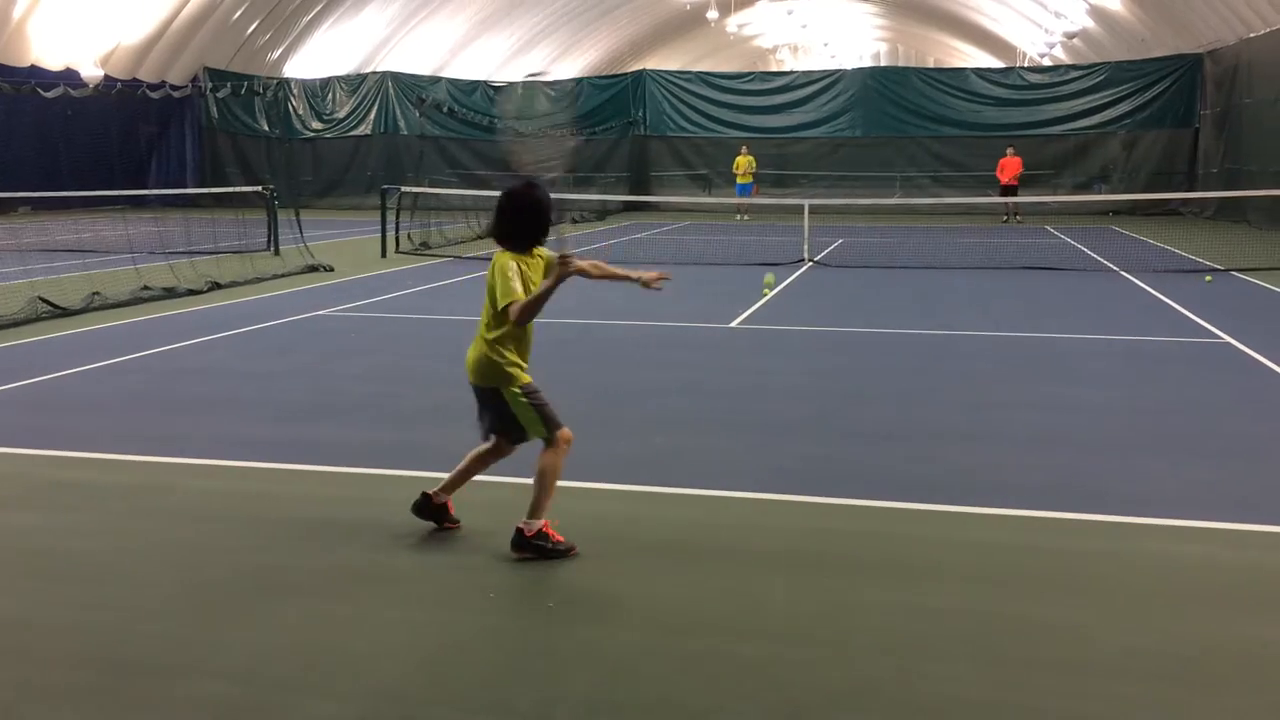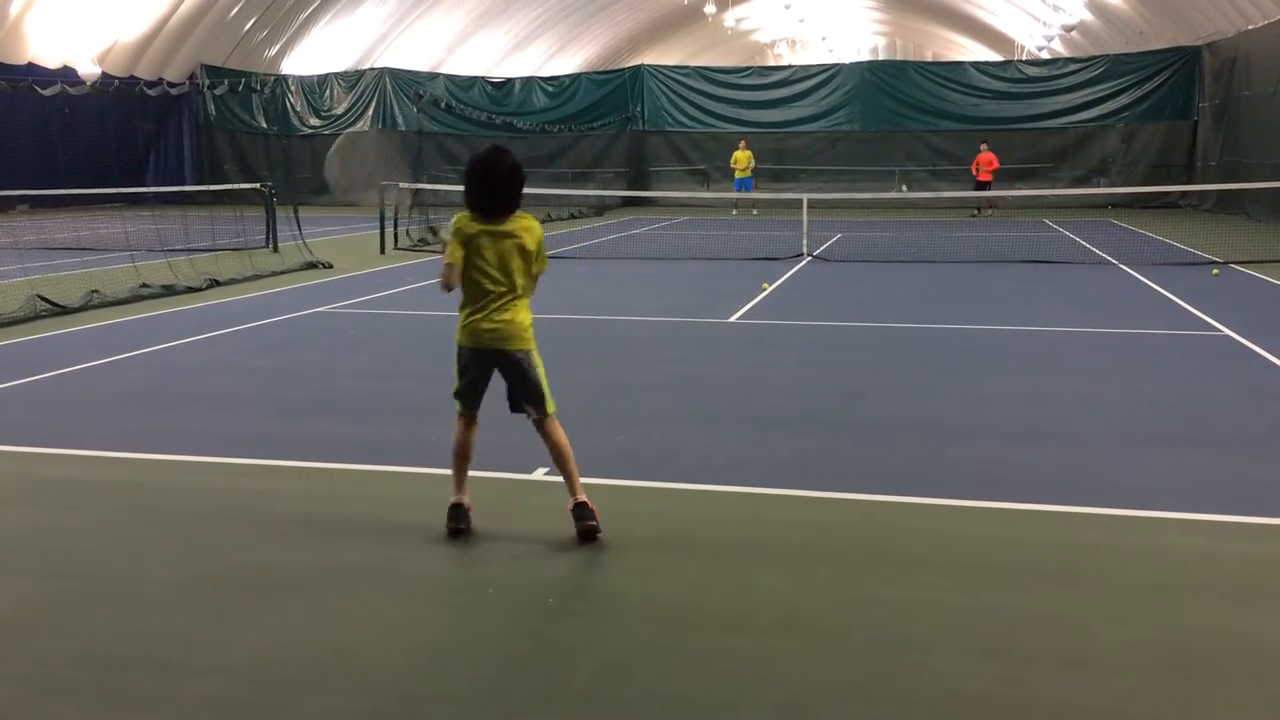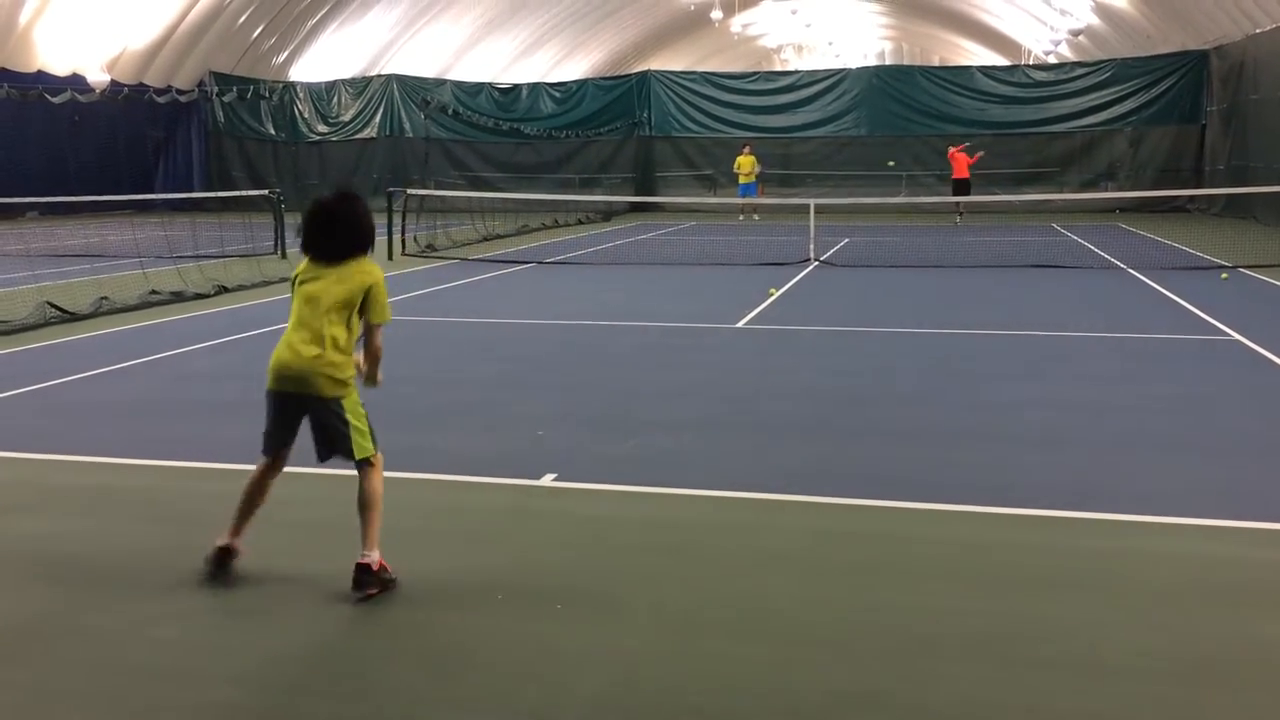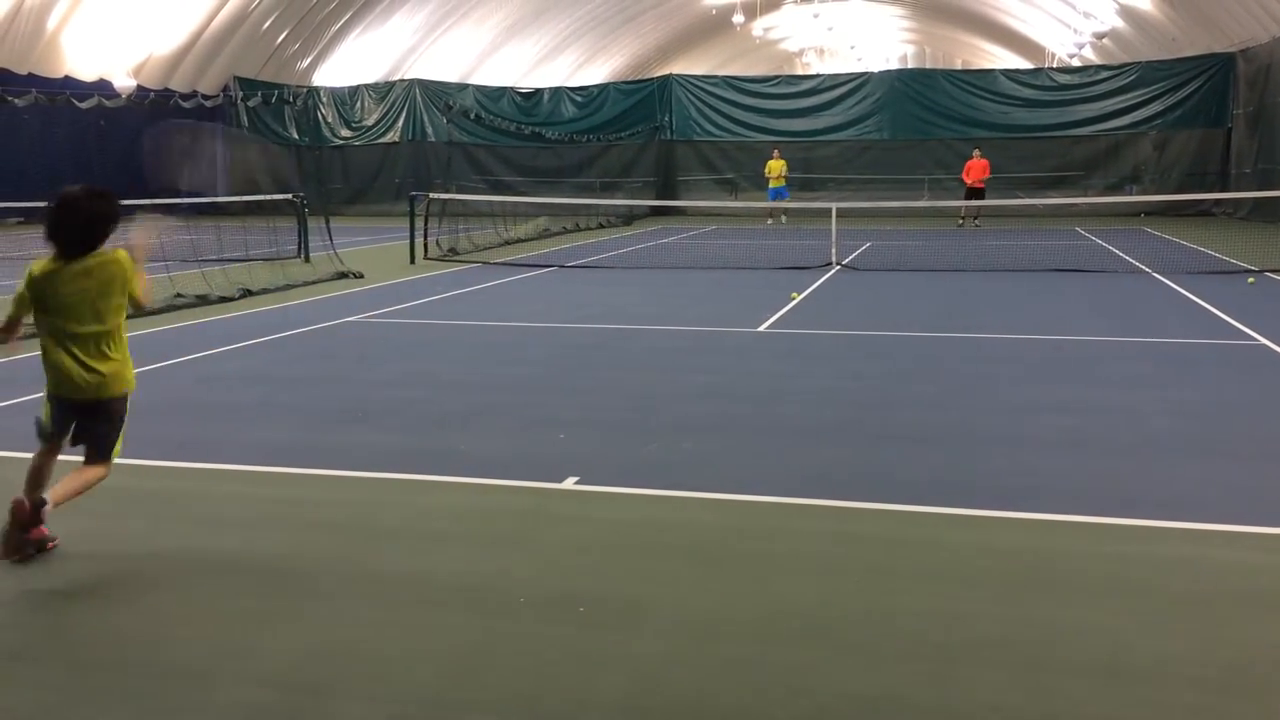
dt=1s
person 1, frame 1
left shoulder: (537, 256)
right shoulder: (507, 263)
left elbow: (590, 268)
right elbow: (519, 318)
left wrist: (635, 277)
right wrist: (554, 282)
left hip: (495, 368)
right hip: (499, 370)
left knee: (501, 444)
right knee: (558, 438)
left ankle: (435, 498)
right ankle: (532, 529)
person 1, frame 2
left shoulder: (462, 226)
right shoulder: (531, 229)
left elbow: (448, 282)
left wrist: (453, 269)
left hip: (473, 337)
right hip: (515, 337)
left knee: (466, 419)
right knee: (547, 422)
left ankle: (459, 505)
right ankle: (580, 504)
person 1, frame 3
left shoulder: (304, 271)
right shoulder: (370, 276)
right elbow: (373, 345)
right wrist: (373, 373)
left hip: (284, 374)
right hip: (327, 382)
left knee: (272, 461)
right knee: (371, 465)
left ankle: (226, 545)
right ankle: (370, 565)
person 1, frame 4
left shoulder: (42, 273)
right shoulder: (119, 263)
right elbow: (140, 302)
right wrist: (140, 260)
left hip: (64, 382)
right hip: (110, 384)
left knee: (48, 449)
right knee: (96, 464)
right ankle: (41, 506)
